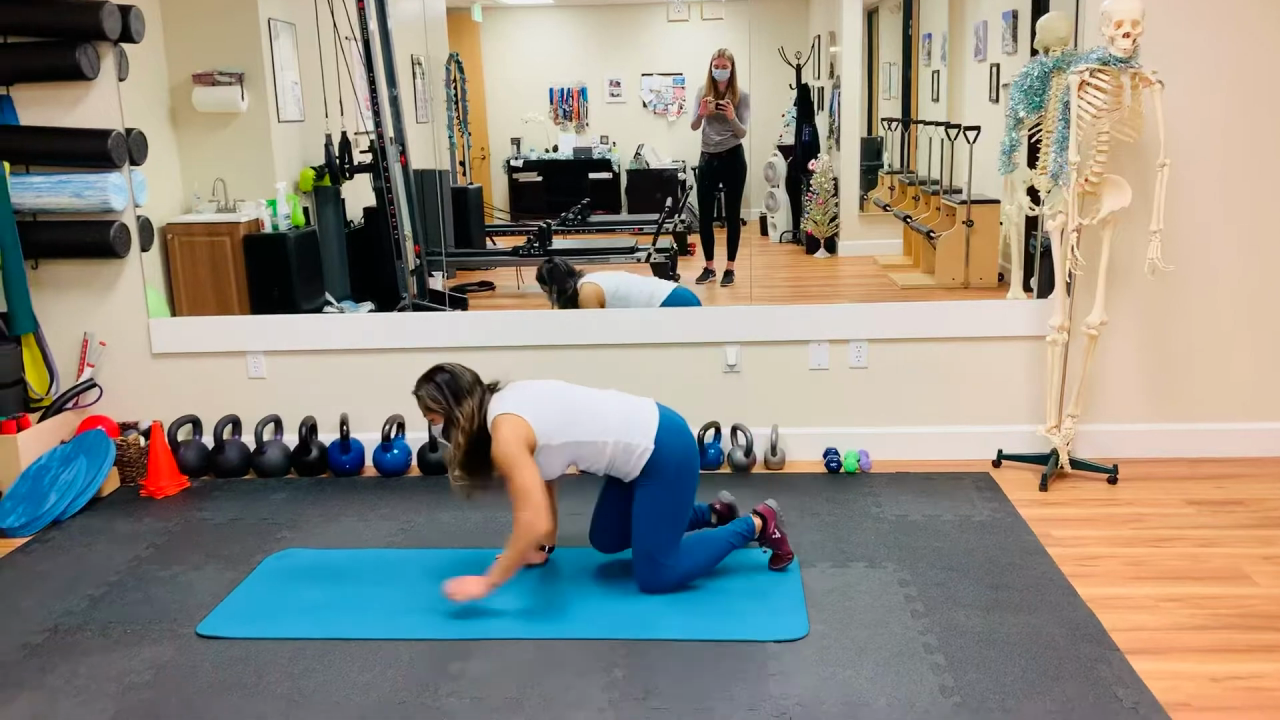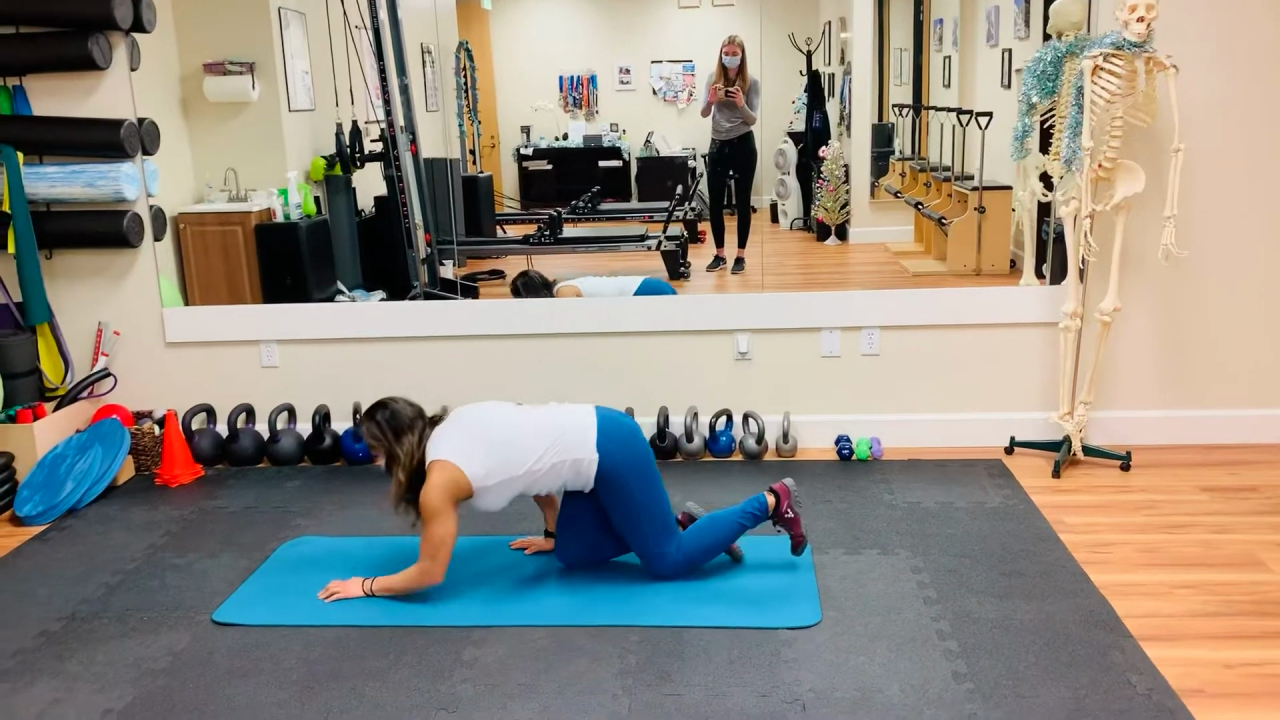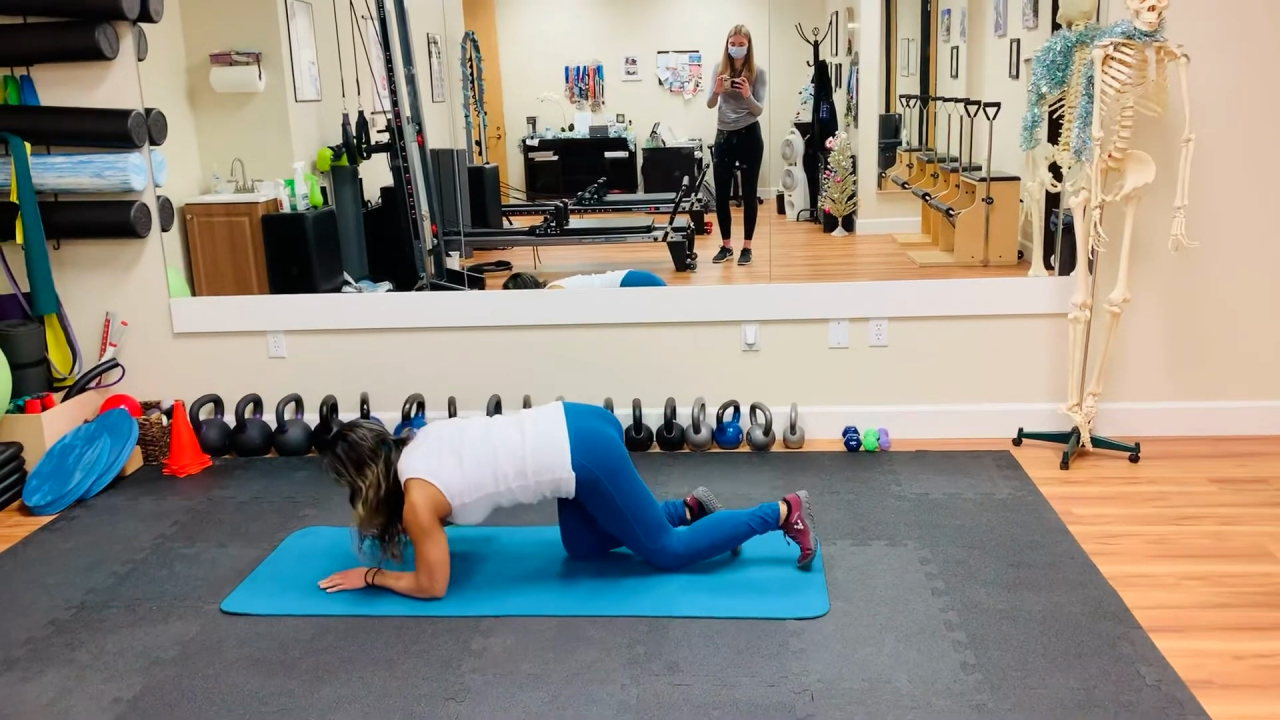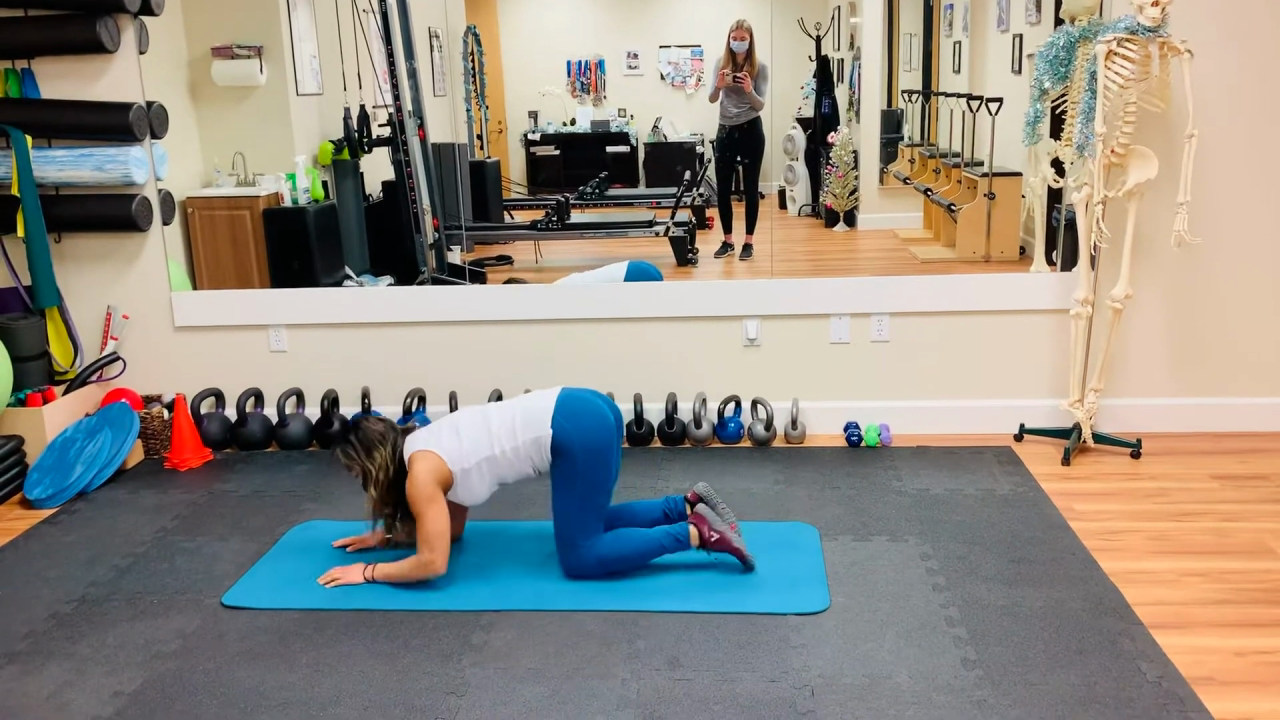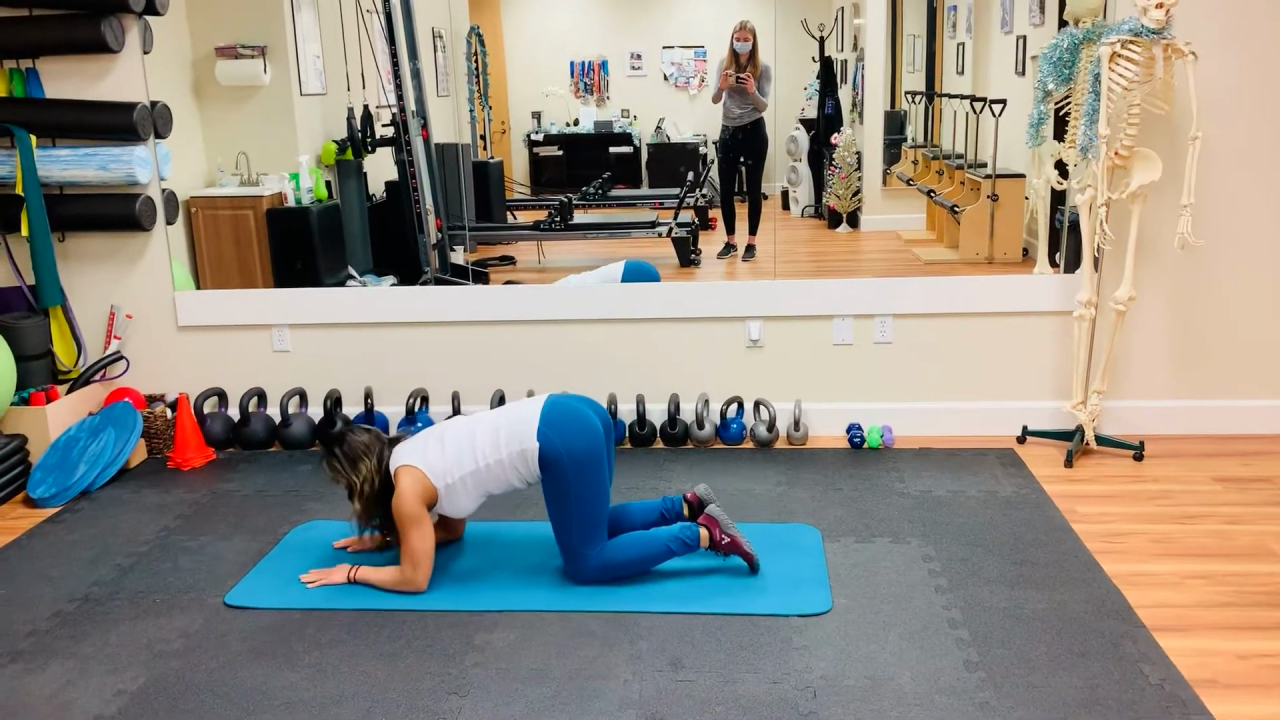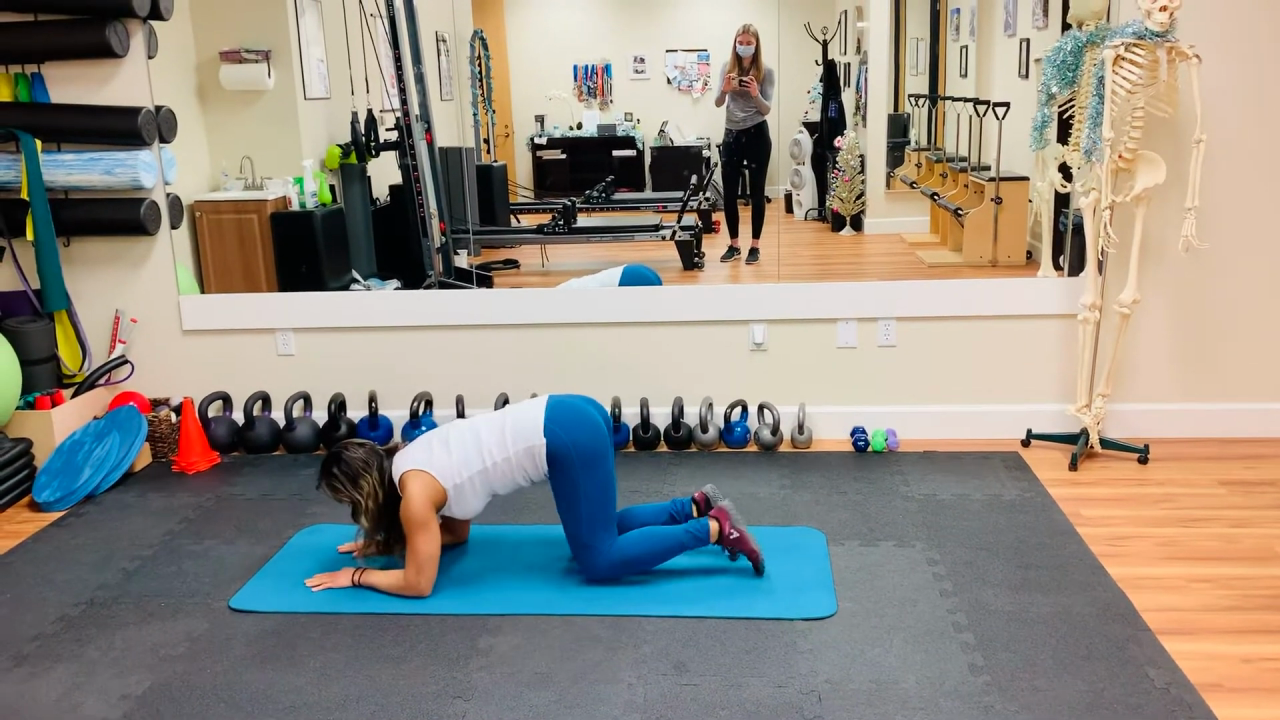
dt=0.5s
person 1, frame 1
left shoulder: (504, 434)
right shoulder: (508, 404)
left elbow: (535, 527)
right elbow: (545, 475)
left wrist: (488, 582)
right wrist: (546, 550)
left hip: (665, 452)
right hip: (650, 435)
left knee: (658, 577)
right knee: (606, 540)
left ankle: (757, 524)
right ankle: (713, 513)
person 1, frame 2
left shoulder: (439, 480)
right shoulder: (457, 423)
left elbow: (430, 573)
left wrist: (365, 586)
right wrist: (551, 533)
left hip: (613, 455)
right hip: (601, 429)
left knee: (666, 561)
right knee: (574, 555)
left ankle: (770, 502)
right ankle: (681, 521)
person 1, frame 3
left shoulder: (416, 498)
right shoulder: (420, 440)
left elbow: (432, 586)
left wrist: (368, 575)
right wrist: (385, 527)
left hip: (584, 455)
right hip: (574, 421)
left knee: (664, 549)
right knee: (582, 547)
left ankle: (783, 513)
right ankle: (690, 507)
person 1, frame 4
left shoulder: (421, 472)
right shoulder: (421, 444)
left elbow: (432, 563)
right elbow: (451, 526)
left wrist: (367, 572)
right wrist: (385, 534)
left hip: (578, 428)
right hip: (586, 410)
left knee: (581, 558)
right knee: (585, 528)
left ankle: (696, 533)
right ankle: (689, 505)
person 1, frame 5
left shoulder: (406, 488)
right shoulder: (409, 452)
left elbow: (415, 579)
right elbow: (450, 528)
left wrist: (350, 573)
right wrist: (384, 536)
left hip: (564, 438)
right hip: (574, 414)
left knee: (586, 563)
right knee: (591, 527)
left ankle: (704, 534)
right ankle: (689, 505)
person 1, frame 6
left shoulder: (414, 492)
right shoulder: (405, 457)
left elbow: (418, 583)
right elbow: (454, 531)
left wrist: (356, 575)
right wrist: (381, 542)
left hip: (568, 436)
right hip: (572, 416)
left knee: (599, 561)
right knee: (594, 534)
left ankle: (713, 527)
right ankle: (695, 506)
person 2, frame 1
left shoulder: (741, 95)
right shoulder: (703, 92)
left elbow: (743, 133)
right elbow: (694, 127)
left wrist: (732, 117)
right wrist: (701, 114)
left hip: (732, 158)
right hip: (708, 158)
left knee: (732, 215)
right knee: (705, 215)
left ankle: (729, 268)
right ankle: (709, 267)
person 2, frame 2
left shoulder: (751, 82)
right shoulder: (713, 78)
left elbow: (753, 120)
right elbow: (704, 114)
left wrist: (741, 104)
right wrist: (710, 100)
left hip: (743, 145)
right hip: (718, 145)
left knee: (742, 202)
right knee: (715, 203)
left ankle: (740, 256)
right ankle: (720, 255)
person 2, frame 3
left shoulder: (757, 72)
right shoulder: (719, 69)
left elbow: (759, 111)
right elbow: (710, 105)
left wrist: (747, 95)
right wrist: (716, 91)
left hip: (749, 136)
right hip: (724, 136)
left knee: (748, 193)
right knee: (721, 194)
left ankle: (747, 247)
right ankle: (726, 246)
person 2, frame 4
left shoulder: (759, 67)
right shoulder: (721, 63)
left elbow: (760, 105)
right elbow: (712, 99)
left wrist: (749, 90)
right wrist: (719, 86)
left hip: (750, 131)
right hip: (725, 130)
left knee: (750, 188)
right knee: (723, 189)
left ankle: (748, 242)
right ankle: (727, 241)
person 2, frame 5
left shoulder: (763, 68)
right shoulder: (724, 64)
left elbow: (764, 106)
right elbow: (715, 100)
left wrist: (752, 91)
right wrist: (721, 86)
left hip: (753, 131)
right hip: (728, 131)
left knee: (753, 189)
right knee: (726, 189)
left ankle: (751, 243)
right ankle: (730, 241)
person 2, frame 6
left shoulder: (765, 72)
right shoulder: (727, 68)
left elbow: (767, 109)
right elbow: (718, 104)
left wrist: (755, 94)
right wrist: (725, 90)
left hip: (757, 135)
right hip: (731, 134)
left knee: (756, 192)
right knee: (729, 193)
left ankle: (754, 246)
right ankle: (734, 245)
